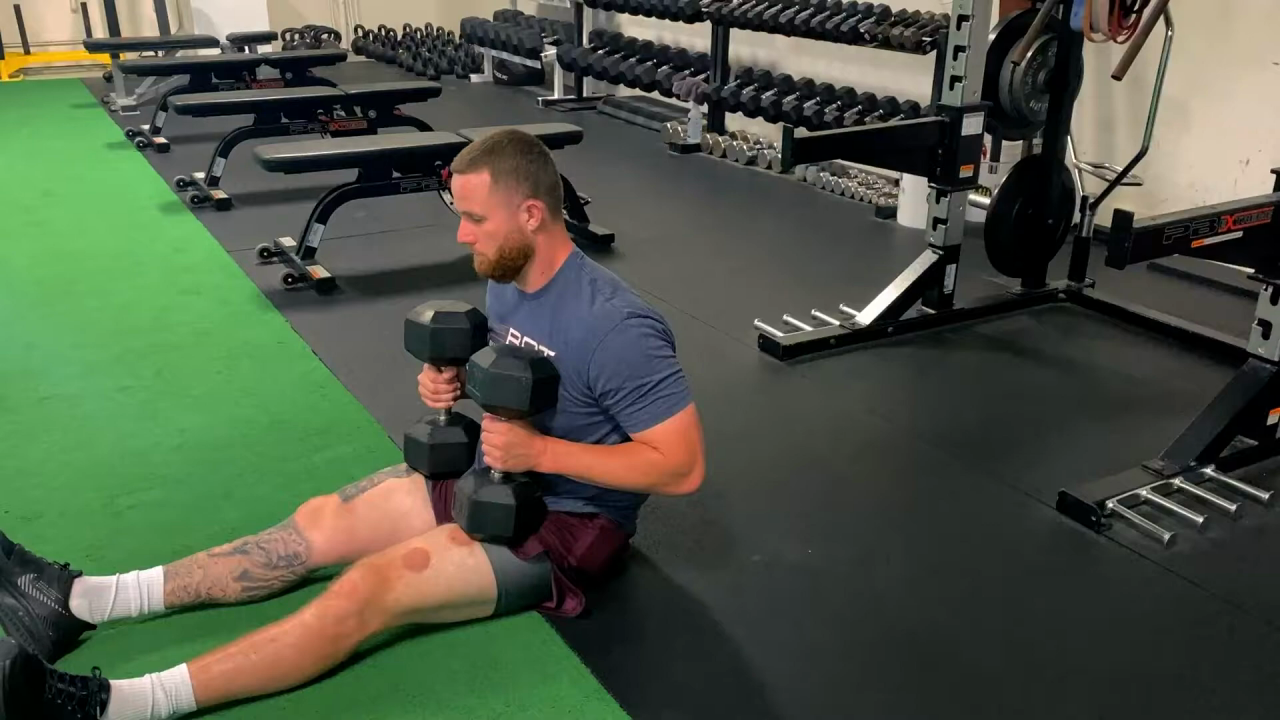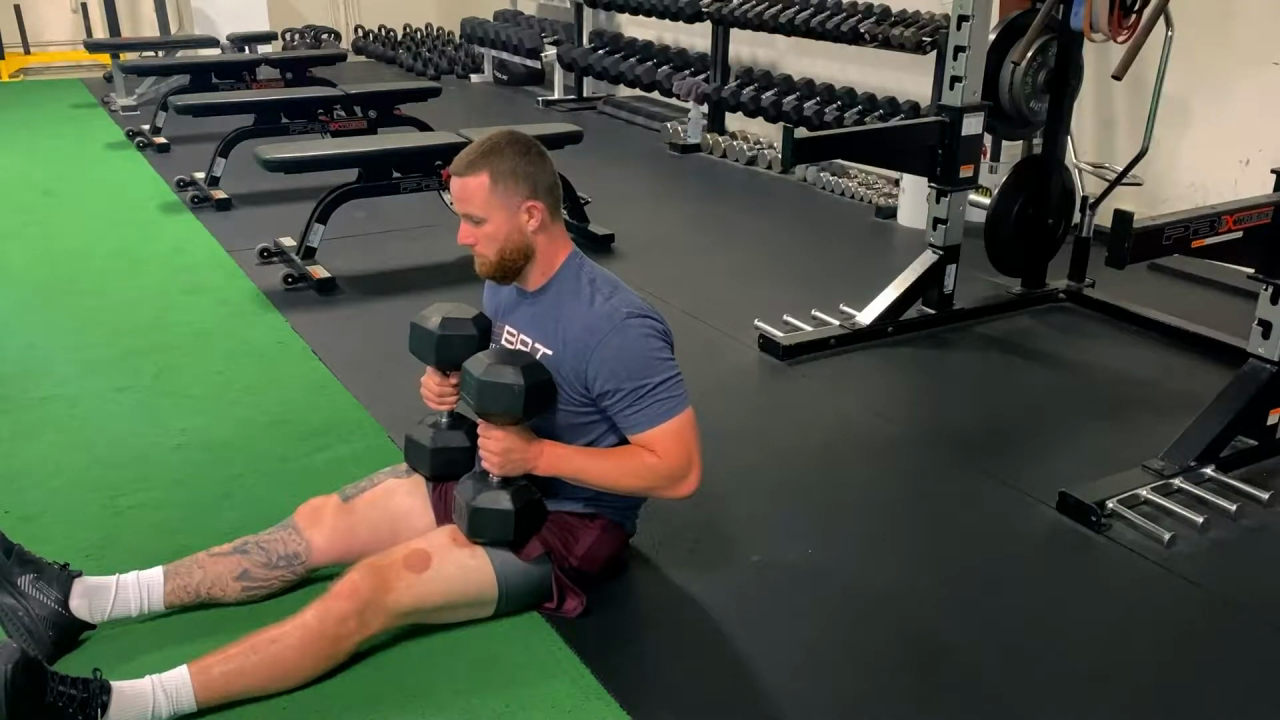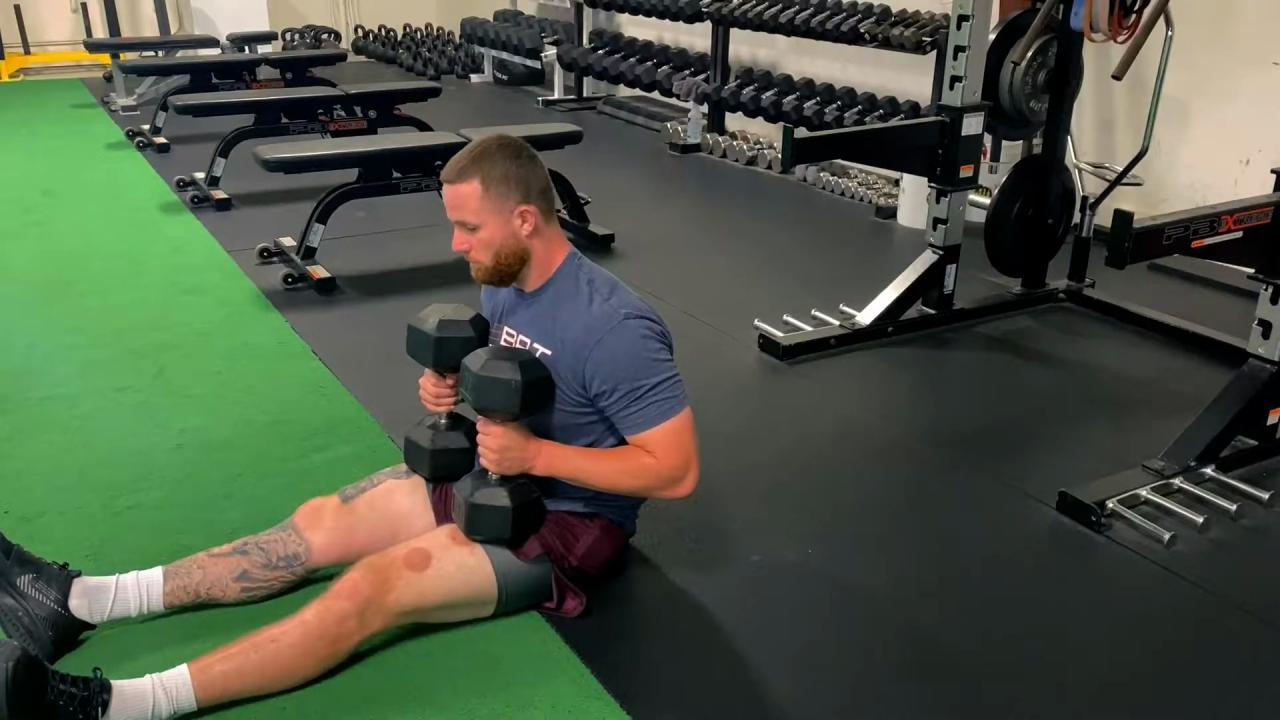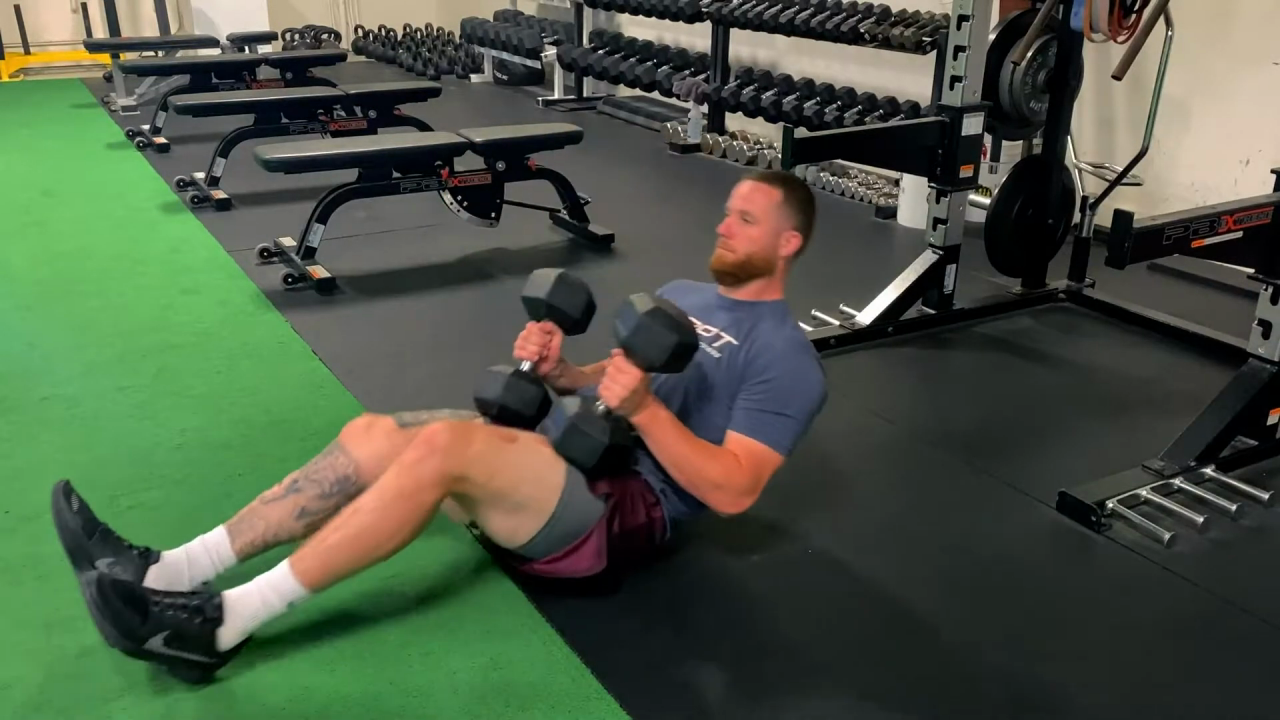
dt=1s
person 1, frame 1
left shoulder: (613, 327)
right shoulder: (507, 277)
left elbow: (683, 465)
left wrist: (540, 449)
right wrist: (453, 383)
left hip: (565, 522)
right hip: (489, 474)
left knee: (371, 587)
right knee: (321, 523)
right ankle: (83, 600)
person 1, frame 2
left shoulder: (613, 327)
right shoulder: (506, 277)
left elbow: (678, 470)
left wrist: (537, 454)
right wrist: (453, 384)
left hip: (565, 521)
right hip: (489, 474)
left knee: (372, 588)
right knee: (320, 523)
right ankle: (84, 601)
person 1, frame 3
left shoulder: (612, 328)
right shoulder: (505, 279)
left elbow: (677, 471)
left wrist: (536, 454)
right wrist: (454, 386)
left hip: (567, 520)
right hip: (491, 474)
left knee: (372, 587)
right knee: (320, 523)
right ankle: (81, 601)
person 1, frame 4
left shoulder: (787, 362)
right shoulder: (682, 296)
left elbow: (731, 490)
left wrist: (643, 408)
right wrist: (556, 368)
left hip: (620, 507)
right hip: (558, 449)
left knee: (441, 443)
right knee: (366, 438)
left ankle: (223, 621)
right ankle: (169, 574)
